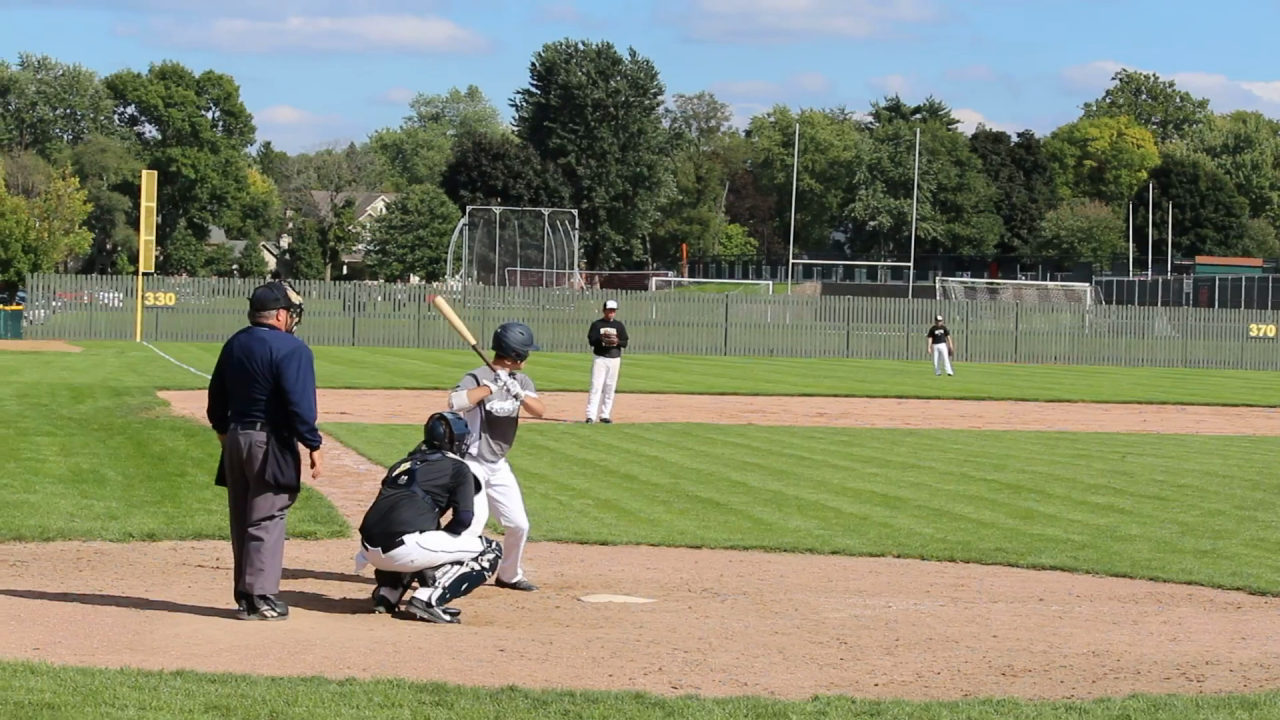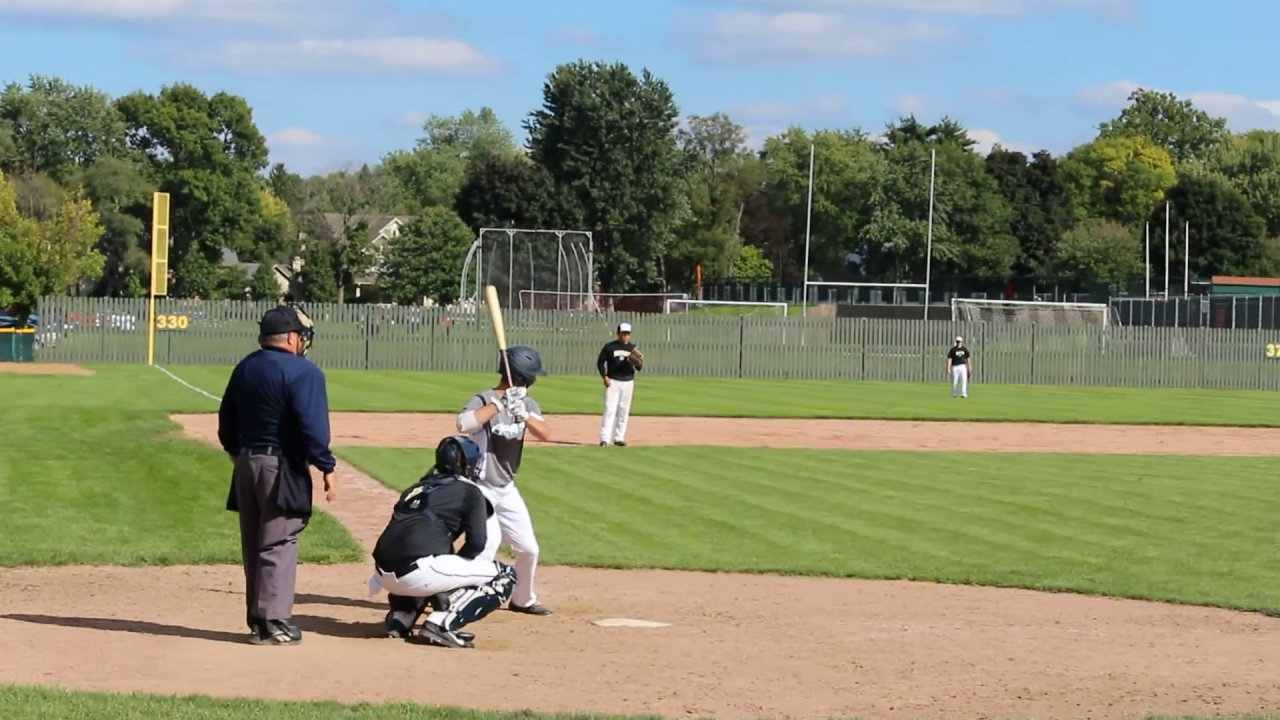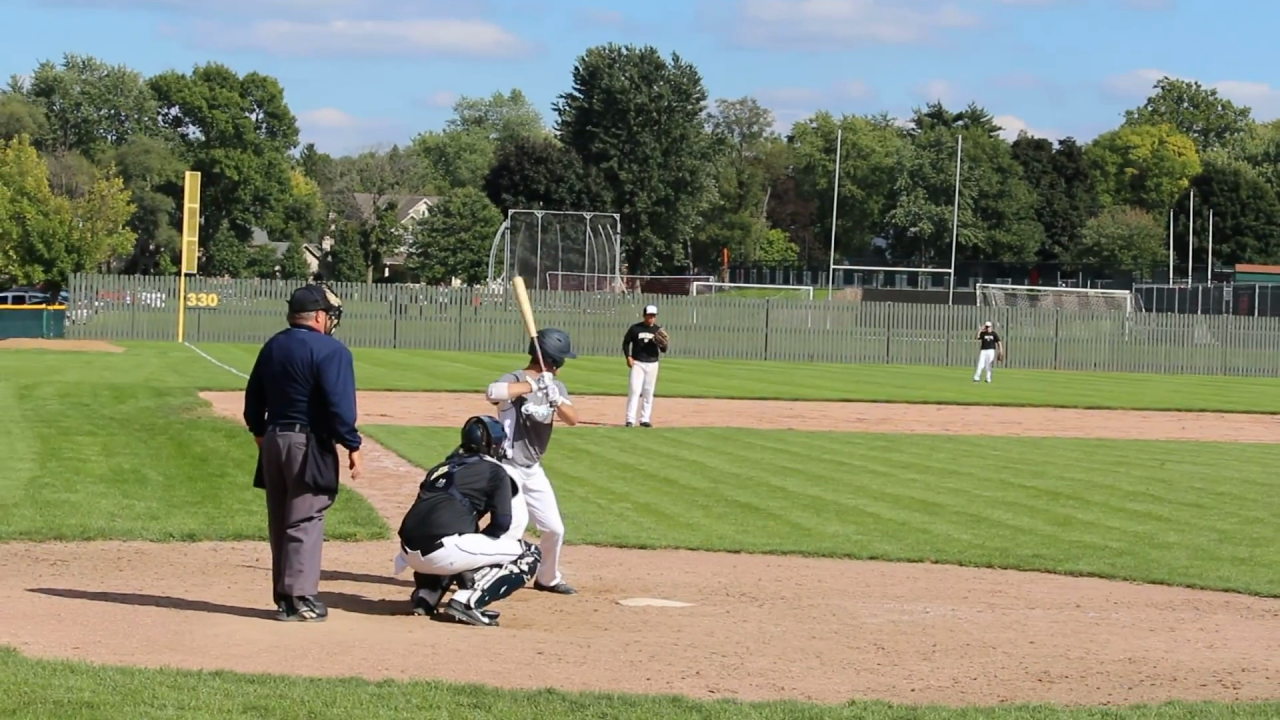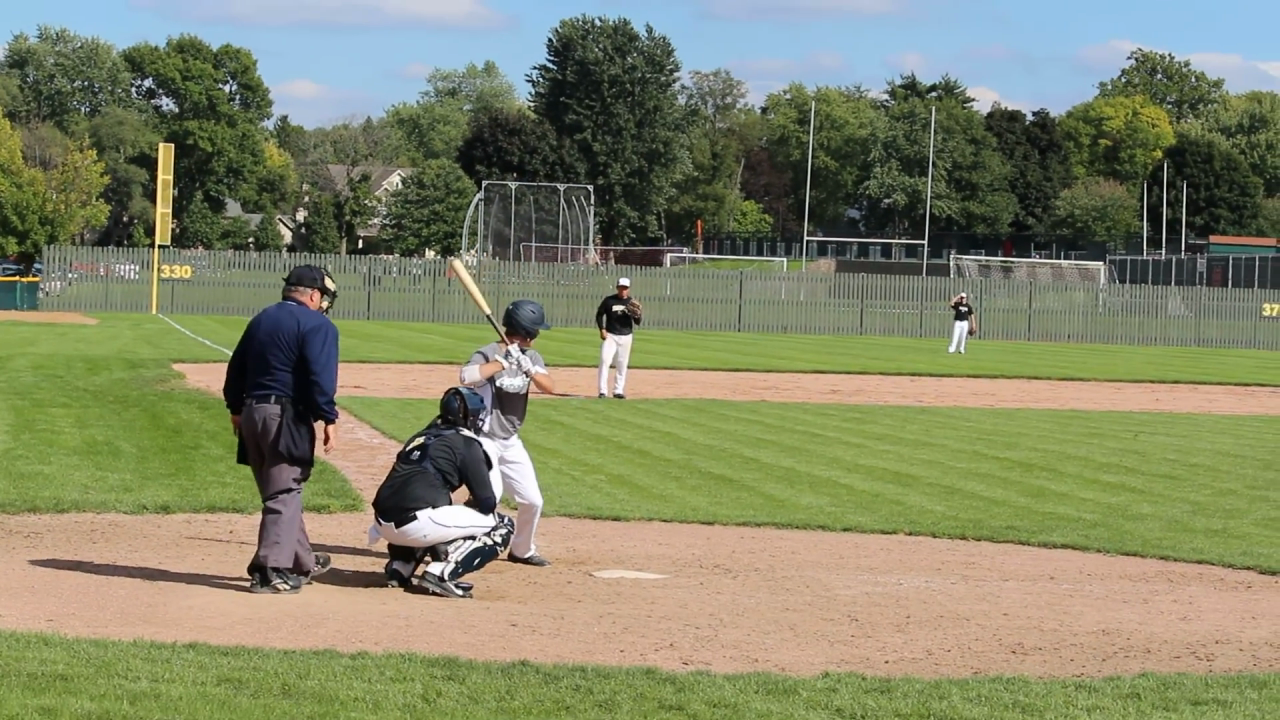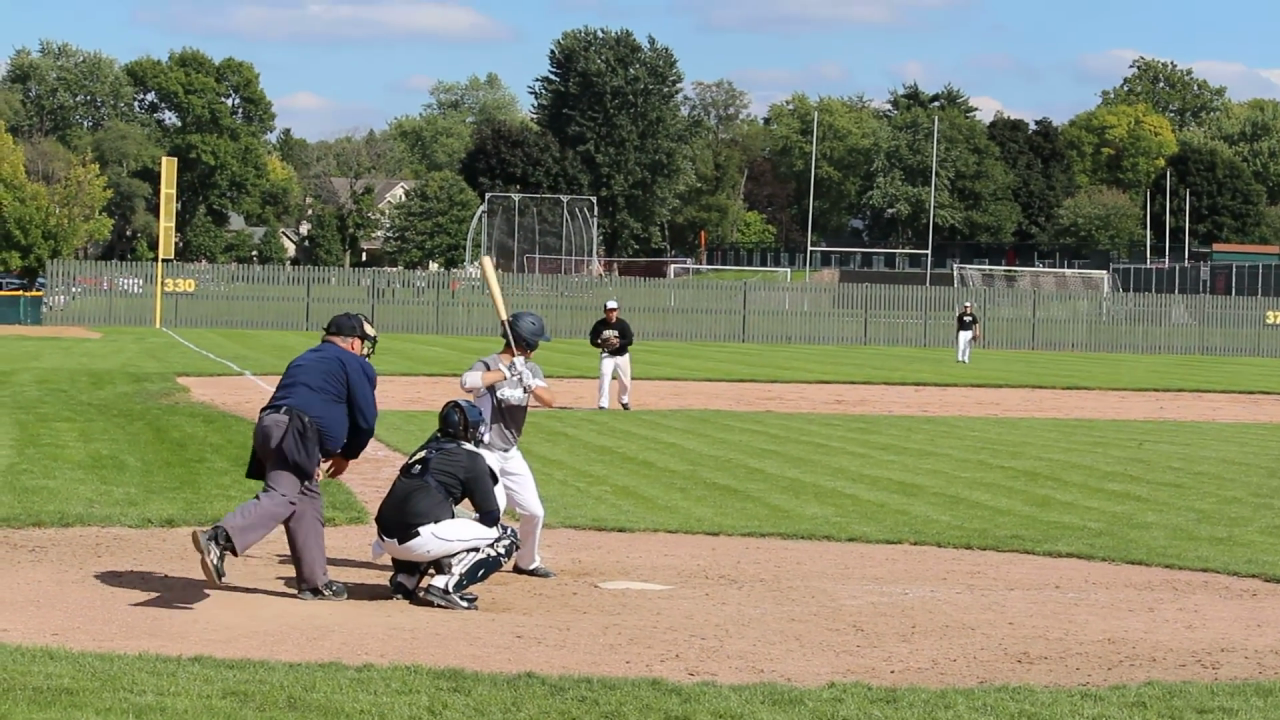
dt=0.7s
person 1, frame 1
left shoulder: (233, 344)
right shoulder: (291, 348)
left elbow: (217, 395)
right elbow: (300, 403)
left wrist: (224, 431)
right wrist: (313, 445)
left hip: (236, 440)
right hip: (271, 442)
left knee: (242, 520)
right knee: (267, 519)
left ankle: (245, 594)
right ankle: (259, 598)
person 1, frame 2
left shoulder: (244, 368)
right shoulder: (303, 371)
left elbow: (227, 417)
right elbow: (312, 425)
left wrist: (236, 452)
right wrist: (326, 467)
left hip: (247, 464)
right hip: (282, 466)
left knee: (254, 544)
right knee: (279, 544)
left ankle: (258, 619)
right ankle: (273, 622)
person 1, frame 3
left shoulder: (272, 346)
right shoulder: (331, 350)
left elbow: (254, 395)
right elbow: (340, 404)
left wrist: (259, 431)
right wrist: (352, 445)
left hip: (273, 441)
right hip: (310, 444)
left knee: (280, 522)
right knee: (305, 522)
left ankle: (284, 594)
right ankle: (298, 598)
person 1, frame 4
left shoulder: (260, 319)
right shoulder: (318, 325)
left elbow: (236, 367)
right elbow: (321, 378)
left wrist: (236, 408)
right wrist: (328, 419)
left hip: (252, 413)
right hip: (286, 418)
left knee: (281, 491)
right knee: (284, 494)
left ankle: (302, 562)
right ankle: (270, 571)
person 1, frame 5
left shoulder: (306, 358)
right shoulder: (357, 365)
right elbow: (364, 420)
left wrist: (313, 457)
right wrist: (346, 455)
left hip: (269, 426)
right hip: (294, 432)
left knee: (307, 503)
right knee: (280, 497)
left ankle: (314, 582)
right ankle: (219, 539)
person 2, frame 1
left shoulder: (521, 380)
right shoulder: (477, 376)
left elbow: (539, 411)
right elbow: (455, 402)
left wrist: (519, 394)
right wrist: (492, 386)
left hip: (499, 465)
right hip: (471, 463)
left knee: (518, 524)
right knee: (472, 522)
left ankle: (509, 575)
person 2, frame 2
left shoulder: (527, 403)
right shoulder: (484, 399)
left elbow: (544, 434)
right elbow: (463, 424)
left wrist: (522, 414)
right wrist: (500, 403)
left hip: (507, 489)
right hip: (480, 489)
left knee: (528, 548)
left ankle: (522, 599)
person 2, frame 3
left shoulder: (556, 386)
right shoulder: (515, 379)
left elbow: (572, 419)
right elbow: (492, 392)
left wrist: (556, 400)
right wrist: (533, 384)
left hip: (533, 469)
right hip: (507, 467)
left knee: (554, 528)
right knee: (514, 524)
left ankle: (547, 578)
person 2, frame 4
left shoulder: (531, 356)
right shoulder: (487, 353)
left elbow: (549, 387)
right elbow: (466, 377)
left wrist: (528, 370)
right wrist: (503, 362)
left hip: (512, 442)
right hip: (484, 440)
left knee: (532, 500)
left ankle: (522, 550)
person 2, frame 5
left shoulder: (530, 369)
right shoulder: (488, 364)
left elbow: (549, 401)
right elbow: (467, 382)
left wrist: (530, 384)
right wrist: (506, 372)
left hip: (511, 452)
right hip: (484, 451)
left knee: (534, 511)
left ankle: (526, 562)
person 3, frame 1
left shoulder: (405, 463)
right shoulder: (458, 468)
right elbow: (464, 518)
right wrist: (443, 537)
left hip: (372, 548)
right hip: (403, 547)
right knee: (490, 551)
left ankle: (387, 593)
right ankle: (428, 600)
person 3, frame 2
left shoulder: (416, 488)
right shoulder: (470, 491)
right elbow: (477, 542)
right wrist: (456, 563)
left hip: (385, 572)
right hip: (416, 571)
right knee: (504, 576)
left ankle: (400, 617)
right ankle: (442, 623)
person 3, frame 3
left shoulder: (443, 467)
right shoulder: (494, 471)
right elbow: (502, 522)
right wrist: (479, 540)
left hip: (411, 550)
right hip: (441, 550)
right knee: (529, 555)
left ankle: (425, 595)
right ankle: (467, 602)
person 3, frame 4
left shoulder: (422, 436)
right shoulder: (468, 444)
right elbow: (487, 504)
left hip: (385, 522)
right hip: (415, 523)
right knee: (502, 526)
left ankle: (399, 567)
right ankle: (441, 574)
person 3, frame 5
left shoulder: (425, 451)
right shoulder: (470, 458)
right elbow: (490, 516)
left hip: (388, 538)
right hip: (418, 539)
right knee: (505, 538)
left ankle: (404, 580)
right ankle: (445, 587)
